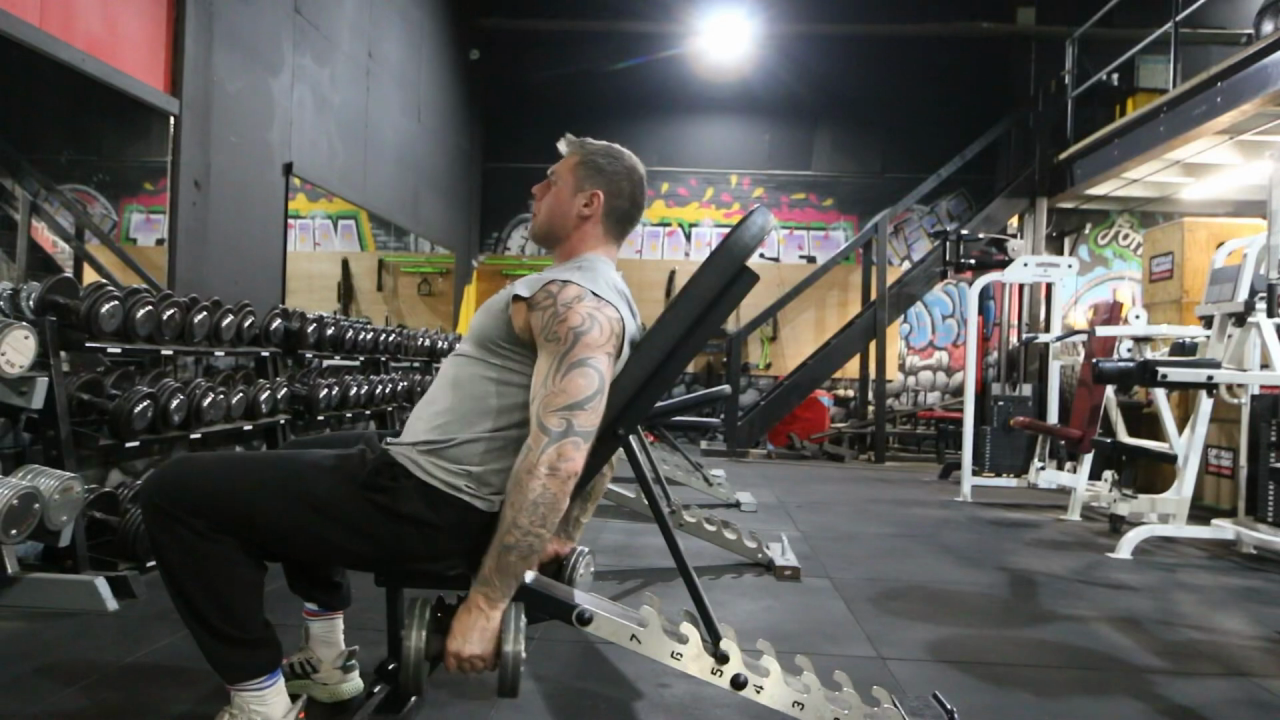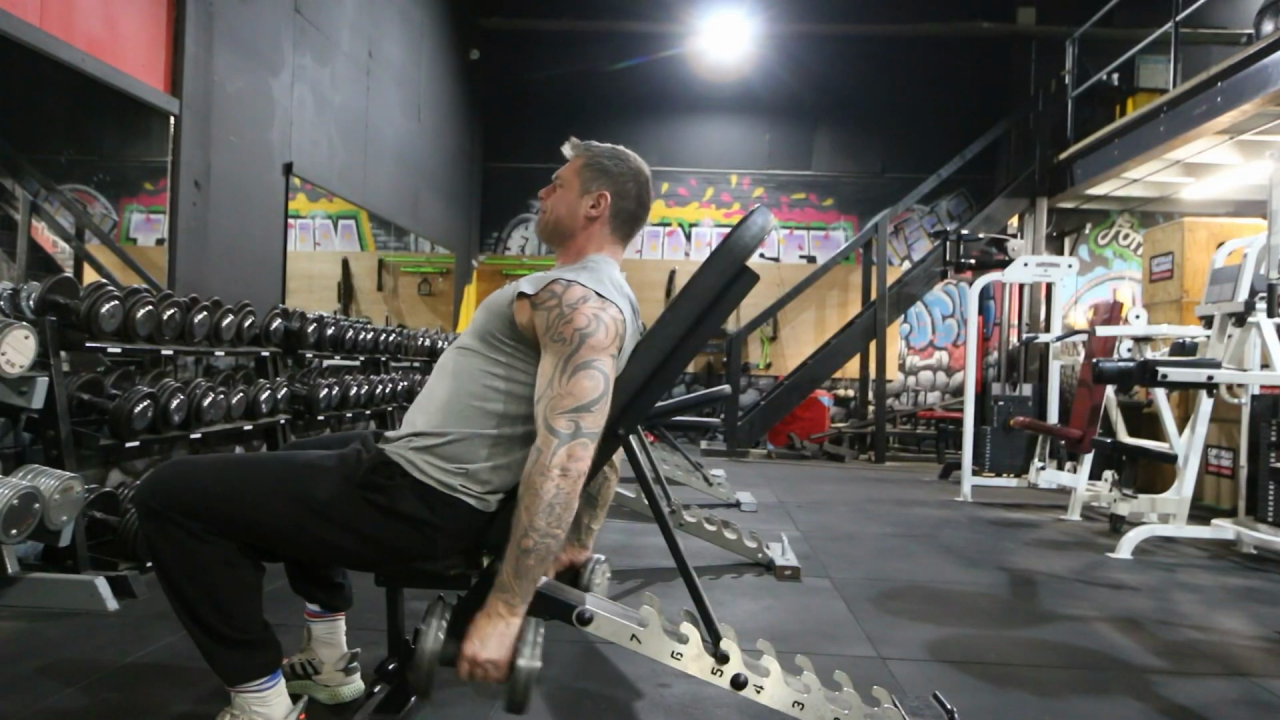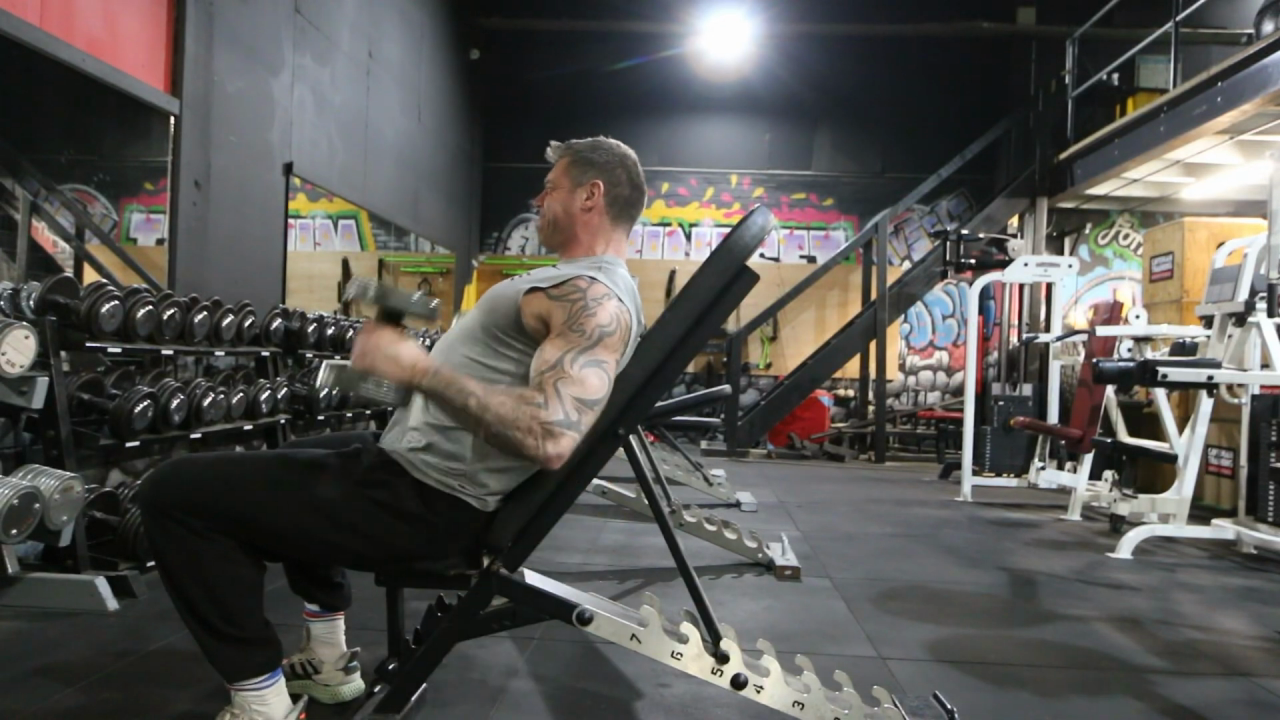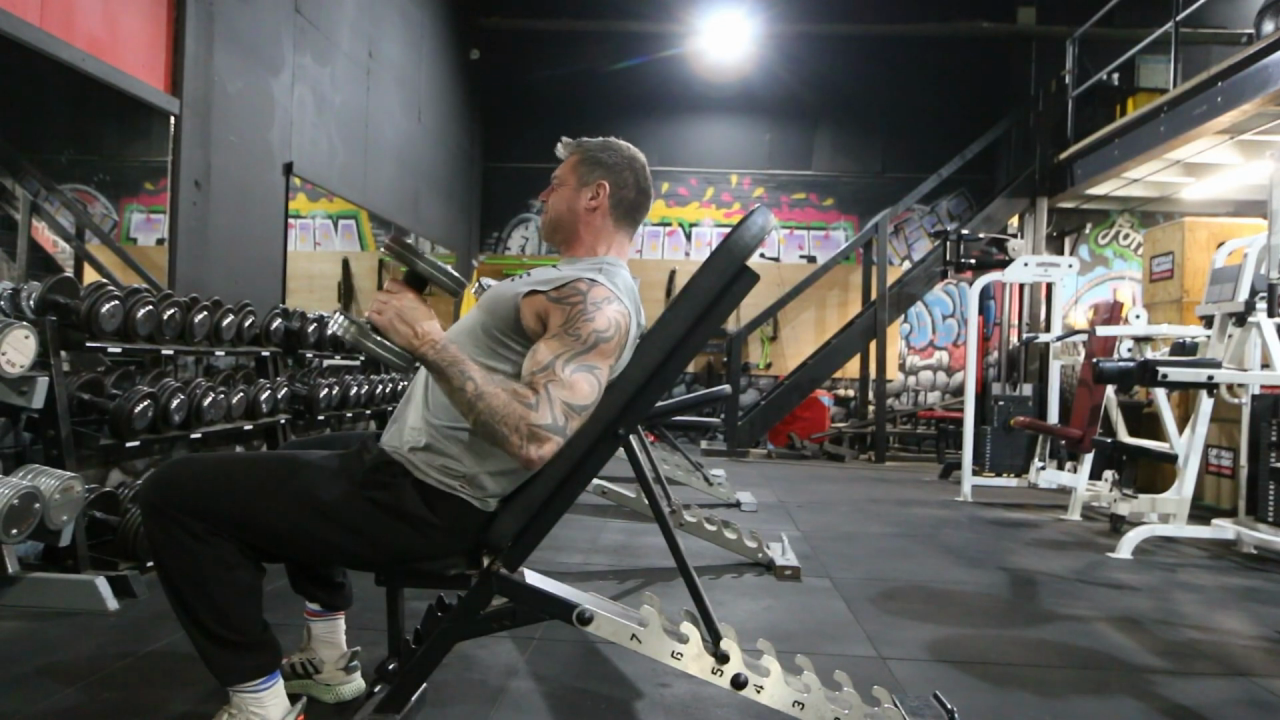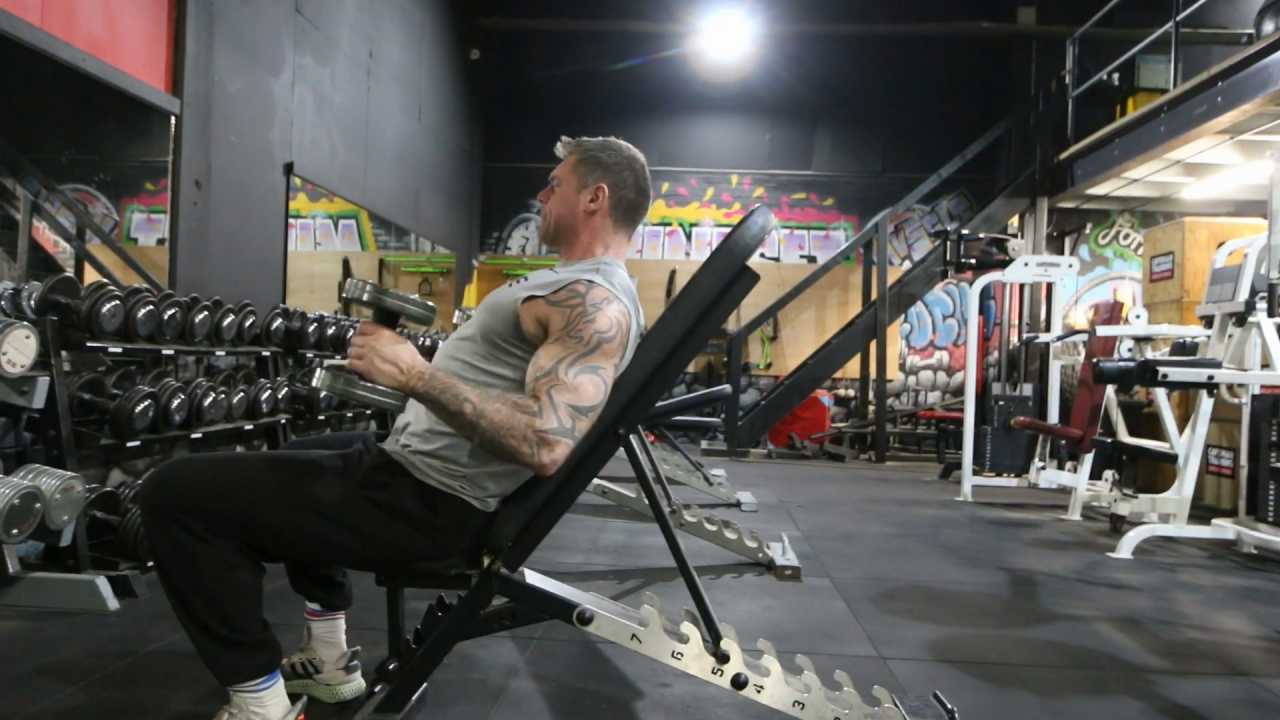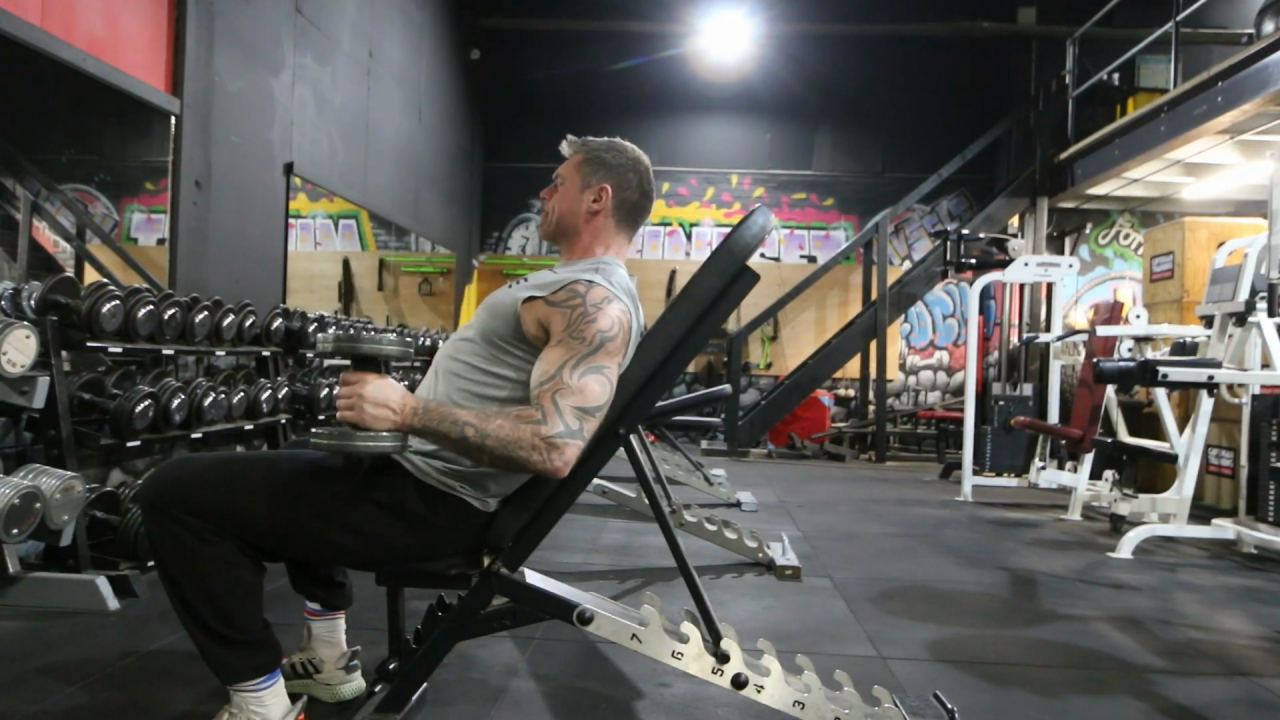
dt=0.7s
person 1, frame 1
left shoulder: (575, 301)
right shoulder: (597, 299)
left elbow: (557, 456)
right elbow: (586, 444)
left wrist: (485, 604)
right wrist: (564, 536)
left hip: (426, 501)
right hip: (435, 484)
left knee: (176, 492)
right knee: (297, 459)
right ankle: (327, 660)
person 1, frame 2
left shoulder: (578, 300)
right shoulder: (601, 299)
left elbow: (564, 455)
right elbow: (594, 444)
left wrist: (503, 611)
right wrist: (580, 542)
left hip: (421, 499)
right hip: (433, 483)
left knee: (173, 494)
right knee: (293, 464)
right ankle: (328, 661)
person 1, frame 3
left shoulder: (594, 300)
right shoulder: (587, 285)
left elbow: (548, 436)
left wrist: (418, 367)
right wrist: (422, 361)
left hip: (427, 500)
right hip: (429, 474)
left knee: (176, 492)
right knee: (293, 463)
right ankle: (327, 661)
person 1, frame 4
left shoulder: (595, 302)
right shoulder: (585, 285)
left elbow: (534, 436)
left wrist: (427, 339)
right wrist: (429, 336)
left hip: (426, 497)
right hip: (425, 472)
left knee: (176, 492)
right knee: (295, 460)
right ankle: (328, 660)
person 1, frame 5
left shoulder: (595, 305)
right shoulder: (584, 285)
left elbow: (545, 442)
left wrist: (414, 374)
left hip: (429, 500)
right hip: (423, 466)
left knee: (176, 493)
right knee: (298, 459)
right ankle: (329, 661)
person 1, frame 6
left shoulder: (595, 304)
right shoulder: (582, 286)
left elbow: (554, 445)
left wrist: (407, 410)
left hip: (429, 499)
right hip: (424, 472)
left knee: (176, 492)
right knee: (296, 464)
right ankle: (328, 660)
